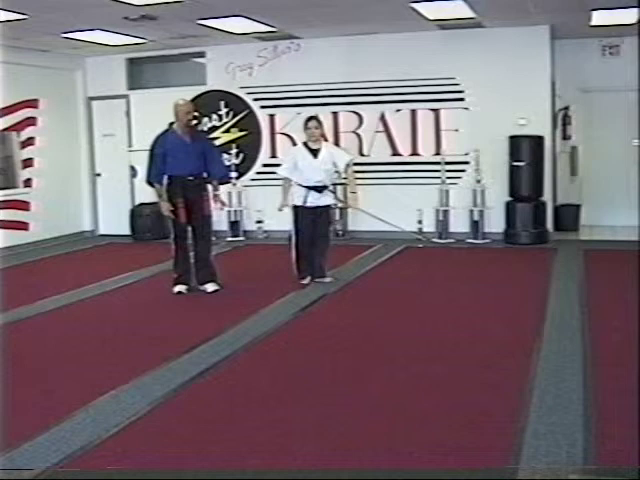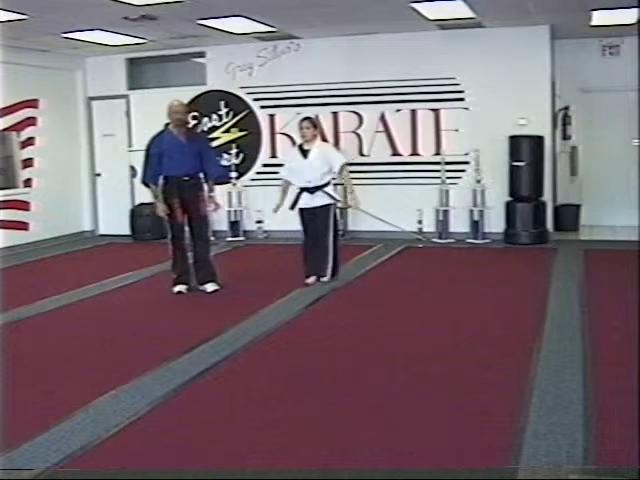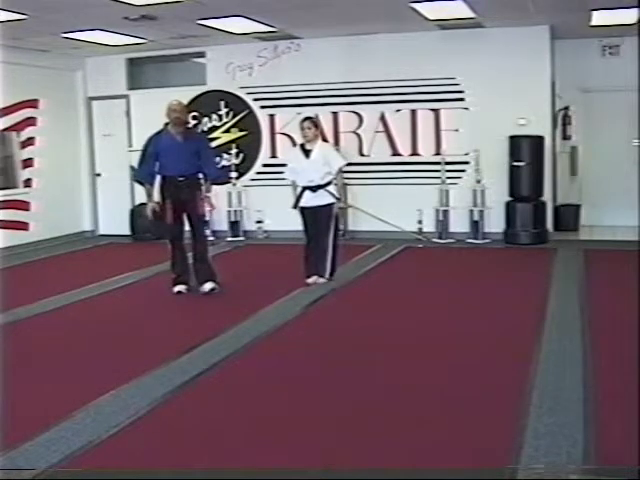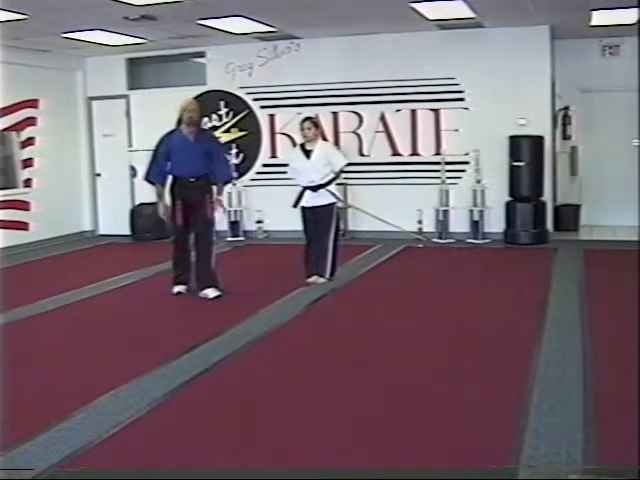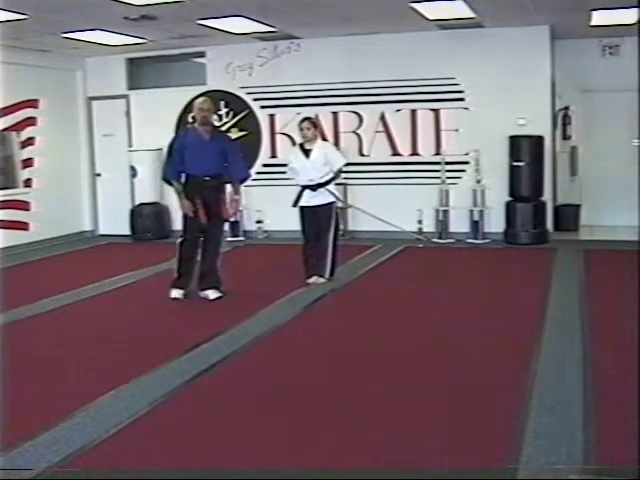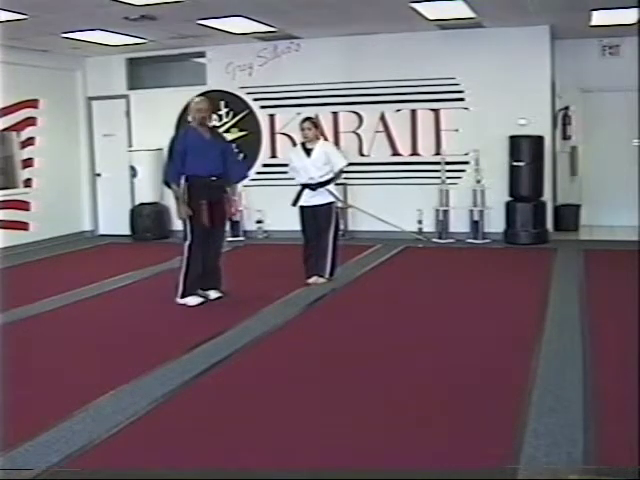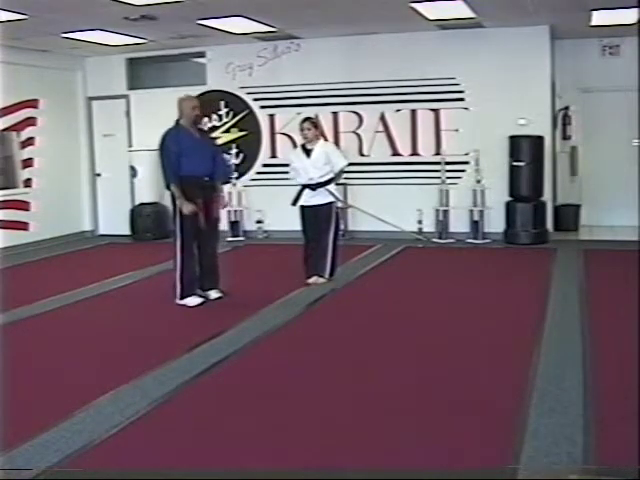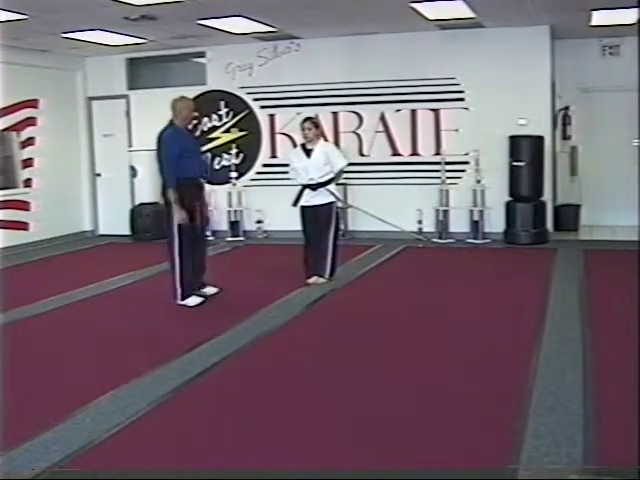
dt=0.5s
person 1, frame 1
left shoulder: (201, 139)
right shoulder: (164, 140)
left elbow: (213, 166)
right elbow: (157, 173)
left wrist: (216, 192)
right wrist: (162, 199)
left hip: (199, 187)
right hip: (176, 189)
left knee: (203, 234)
right knee: (180, 236)
left ankle: (206, 279)
right ankle: (181, 280)
person 1, frame 2
left shoulder: (198, 139)
right shoulder: (160, 141)
left elbow: (209, 167)
right elbow: (152, 173)
left wrist: (211, 194)
right wrist: (158, 200)
left hip: (195, 187)
right hip: (172, 189)
left knee: (201, 234)
right knee: (177, 236)
left ankle: (206, 279)
right ankle: (181, 280)
person 1, frame 3
left shoulder: (196, 138)
right shoulder: (157, 140)
left elbow: (208, 167)
right elbow: (147, 171)
left wrist: (207, 193)
right wrist: (150, 199)
left hip: (192, 187)
right hip: (170, 189)
left knee: (199, 233)
right knee: (175, 236)
left ankle: (206, 279)
right ankle: (181, 280)
person 1, frame 4
left shoulder: (209, 139)
right shoulder: (170, 140)
left elbow: (219, 169)
right elbow: (159, 171)
left wrist: (218, 196)
right wrist: (161, 200)
left hip: (203, 189)
right hip: (180, 190)
left knee: (205, 238)
right knee: (180, 237)
left ankle: (207, 285)
right ankle: (181, 281)
person 1, frame 5
left shoulder: (223, 139)
right shoulder: (183, 138)
left elbow: (235, 169)
right elbow: (174, 171)
left wrist: (235, 196)
right wrist: (181, 198)
left hip: (216, 190)
right hip: (193, 190)
left knee: (213, 240)
right knee: (189, 239)
left ankle: (208, 285)
right ankle: (179, 284)
person 1, frame 6
left shoulder: (218, 139)
right shoulder: (182, 137)
left elbow: (231, 169)
right elbow: (174, 172)
right wrist: (180, 202)
left hip: (218, 191)
right hip: (196, 191)
left knee: (214, 242)
right knee: (194, 241)
left ankle: (209, 286)
right ankle: (186, 292)
person 1, frame 7
left shoulder: (203, 137)
right shoulder: (173, 137)
left elbow: (217, 165)
right elbow: (171, 172)
left wrist: (219, 192)
right wrist: (181, 200)
left hip: (207, 191)
right hip: (187, 191)
left knee: (209, 242)
right knee: (186, 244)
left ankle: (208, 286)
right ankle: (185, 293)
person 1, frame 8
left shoulder: (188, 135)
right shoulder: (169, 136)
right elbow: (169, 174)
left wrist: (200, 195)
right wrist: (176, 206)
left hip: (195, 190)
right hip: (180, 193)
left knee: (198, 240)
right knee: (181, 244)
left ankle: (196, 284)
right ankle: (183, 293)
person 2, frame 1
left shoulder: (331, 150)
right shoulder: (296, 151)
left elbow: (348, 170)
right elbow: (287, 177)
left wrist: (352, 192)
right wrist: (285, 199)
left hip: (324, 199)
right hip: (303, 199)
left knee: (321, 237)
right knee: (303, 237)
left ankle: (319, 273)
right ankle: (305, 273)
person 2, frame 2
left shoulder: (325, 149)
right shoulder: (294, 153)
left elbow: (342, 170)
right elbow: (287, 178)
left wrist: (350, 193)
right wrist: (281, 200)
left hip: (324, 197)
right hip: (305, 199)
left knee: (325, 236)
right knee: (310, 238)
left ankle: (326, 272)
right ankle: (312, 272)
person 2, frame 3
left shoulder: (326, 149)
right shoulder: (295, 153)
left elbow: (338, 173)
right elbow: (293, 179)
left wrist: (339, 198)
right wrist: (296, 199)
left hip: (325, 198)
right hip: (306, 199)
left knee: (325, 237)
right knee: (311, 237)
left ankle: (324, 272)
right ankle: (312, 272)
person 2, frame 4
left shoulder: (327, 148)
right shoulder: (296, 152)
left elbow: (339, 169)
left wrist: (326, 183)
right wrist: (307, 184)
left hip: (326, 197)
right hip: (307, 198)
left knee: (326, 236)
right knee: (311, 236)
left ankle: (324, 272)
right ankle: (312, 272)
person 2, frame 5
left shoulder: (326, 148)
right shoulder: (295, 152)
left elbow: (338, 169)
left wrist: (326, 182)
right wrist: (305, 183)
left hip: (325, 196)
right hip: (306, 197)
left knee: (326, 236)
right knee: (310, 237)
left ankle: (323, 272)
right ankle: (312, 272)
person 2, frame 6
left shoulder: (327, 147)
right shoulder: (296, 152)
left elbow: (339, 169)
left wrist: (327, 182)
right wrist: (305, 183)
left hip: (325, 196)
right hip: (306, 197)
left knee: (325, 235)
right knee: (310, 236)
left ankle: (323, 272)
right ankle: (312, 272)
person 2, frame 7
left shoulder: (327, 148)
right shoulder: (297, 152)
left elbow: (339, 168)
left wrist: (328, 183)
right wrist: (306, 183)
left hip: (325, 196)
right hip: (307, 197)
left knee: (326, 236)
right knee: (310, 237)
left ankle: (323, 272)
right ankle: (313, 272)
person 2, frame 8
left shoulder: (327, 148)
right shoulder: (297, 152)
left elbow: (340, 168)
right elbow: (295, 173)
left wrist: (329, 183)
right wrist: (306, 184)
left hip: (325, 196)
right hip: (307, 197)
left knee: (325, 236)
right knee: (310, 237)
left ankle: (323, 272)
right ankle: (312, 272)
